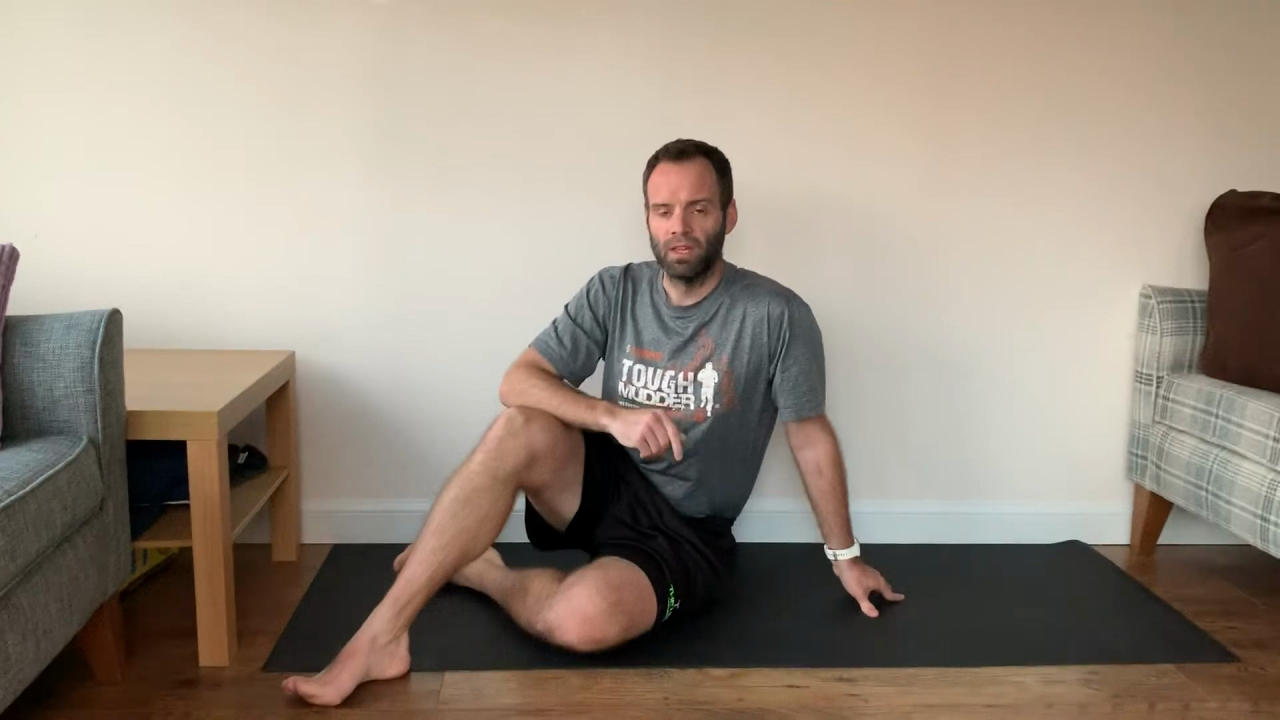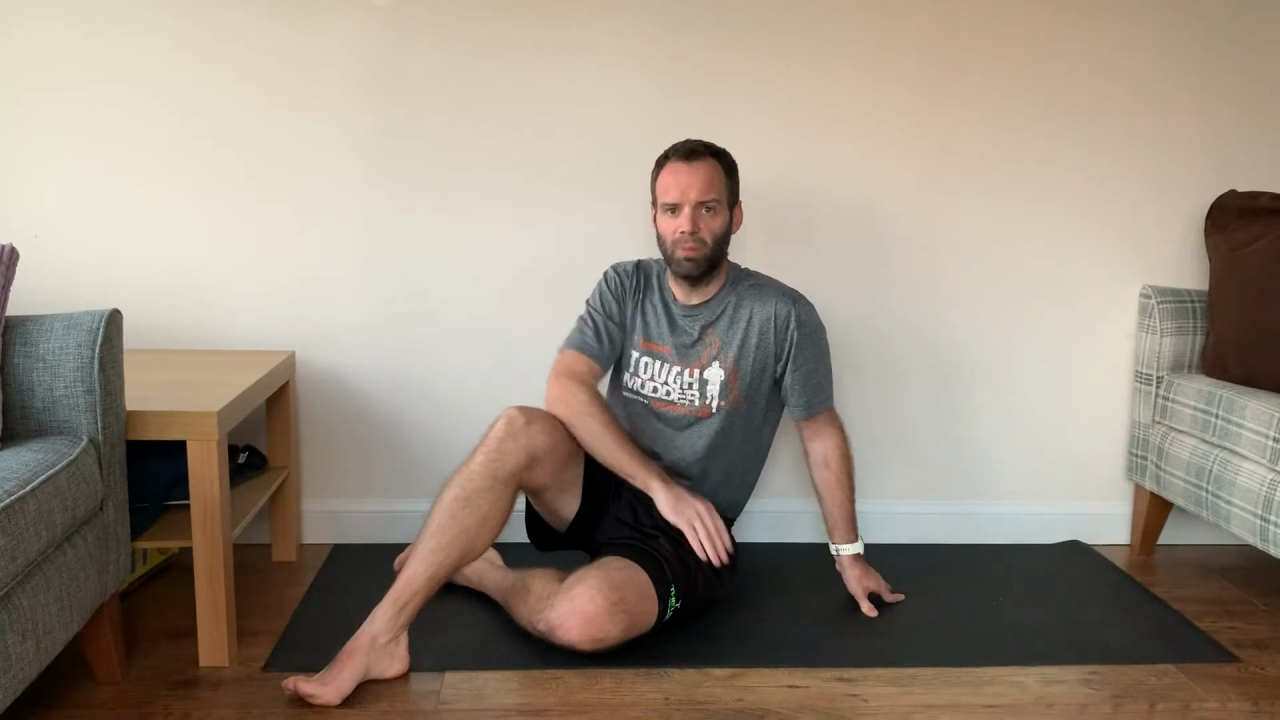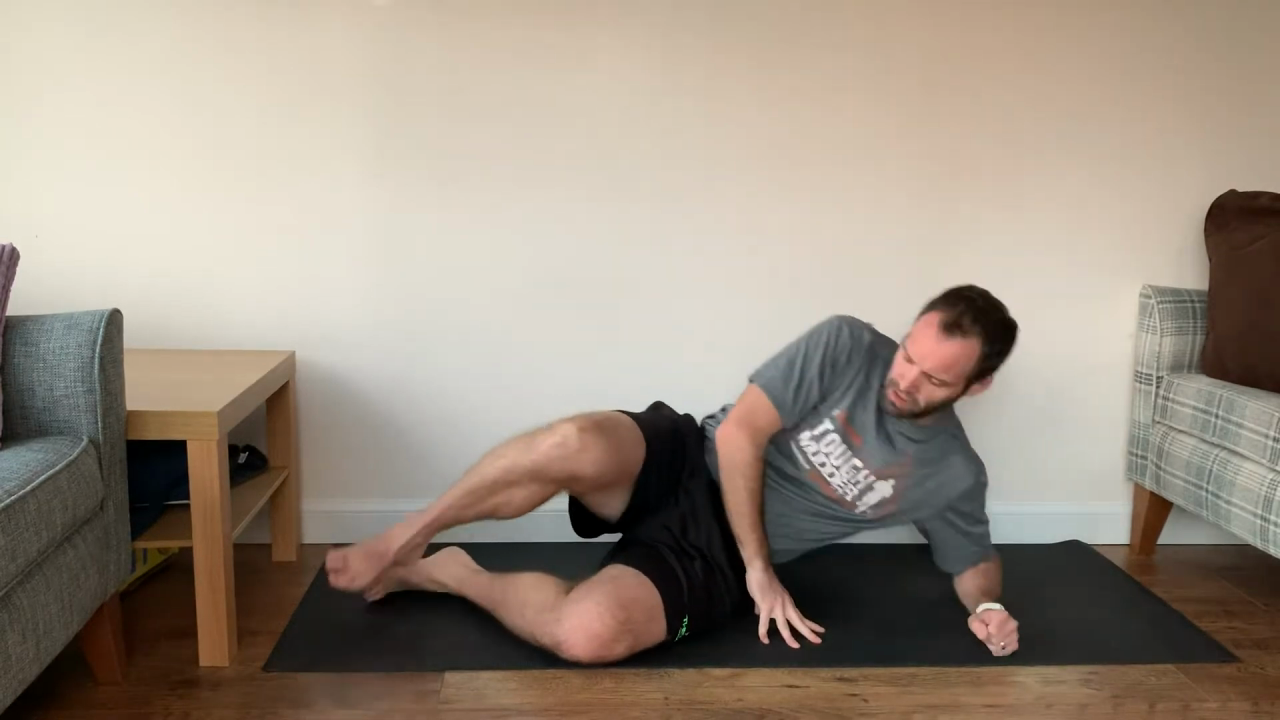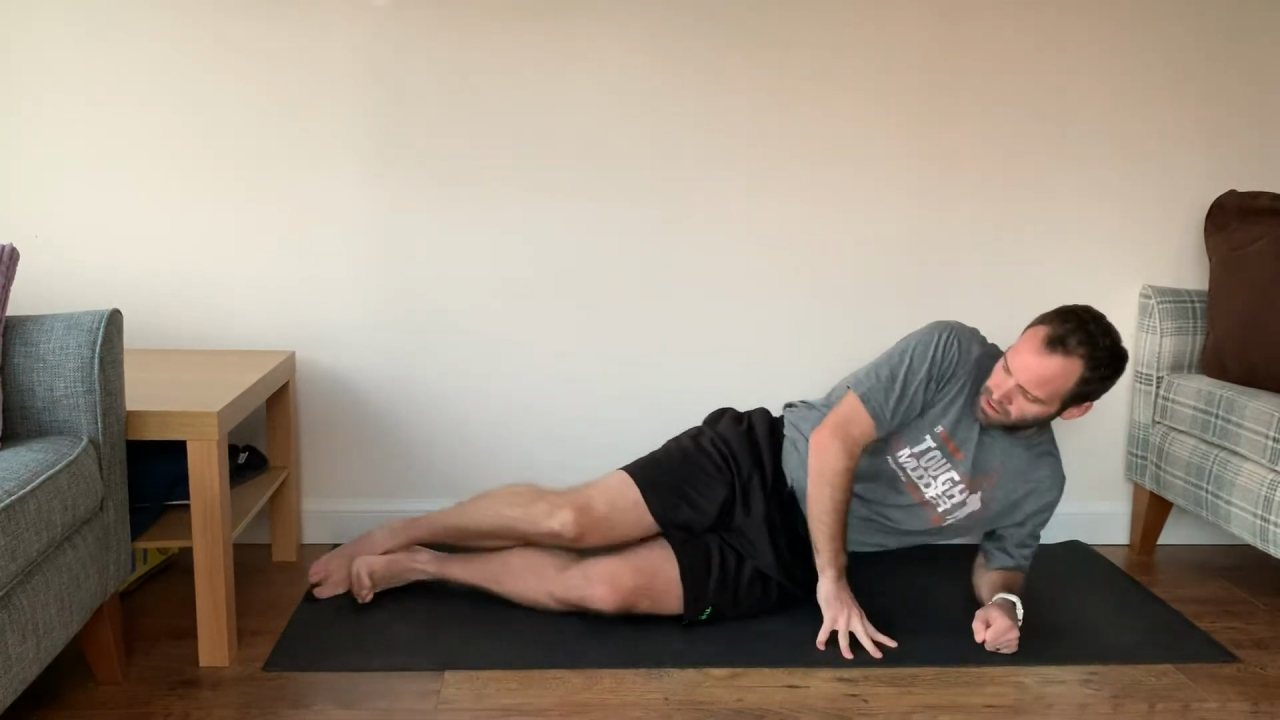
dt=1s
person 1, frame 1
left shoulder: (776, 316)
right shoulder: (613, 291)
left elbow: (810, 436)
right elbow: (518, 382)
left wrist: (845, 556)
right wrist: (613, 415)
left hip: (684, 531)
right hip: (605, 483)
left knee: (581, 620)
right knee: (519, 429)
left ankle: (477, 569)
right ankle: (381, 636)
person 1, frame 2
left shoulder: (782, 316)
right shoulder: (625, 286)
left elbow: (821, 431)
right elbow: (564, 391)
left wrist: (848, 552)
right wrist: (660, 484)
left hip: (681, 534)
right hip: (607, 482)
left knee: (582, 621)
right knee: (519, 432)
left ankle: (478, 570)
right ankle: (381, 636)
person 1, frame 3
left shoulder: (955, 472)
right shoulder: (846, 343)
left elbow: (972, 559)
right elbow: (740, 432)
left wrist: (988, 604)
right wrist: (760, 569)
left hip: (711, 553)
right hip: (686, 464)
left knee: (586, 634)
right knee: (578, 443)
left ankle: (445, 570)
right ankle: (404, 538)
person 1, frame 4
left shoulder: (1038, 481)
right shoulder: (950, 349)
left elbow: (998, 559)
right elbow: (833, 440)
left wrist: (1003, 604)
right wrist: (835, 581)
left hip: (780, 553)
right hip: (758, 460)
left knee: (605, 587)
right knee: (570, 519)
left ankle: (419, 567)
right ankle: (388, 537)
